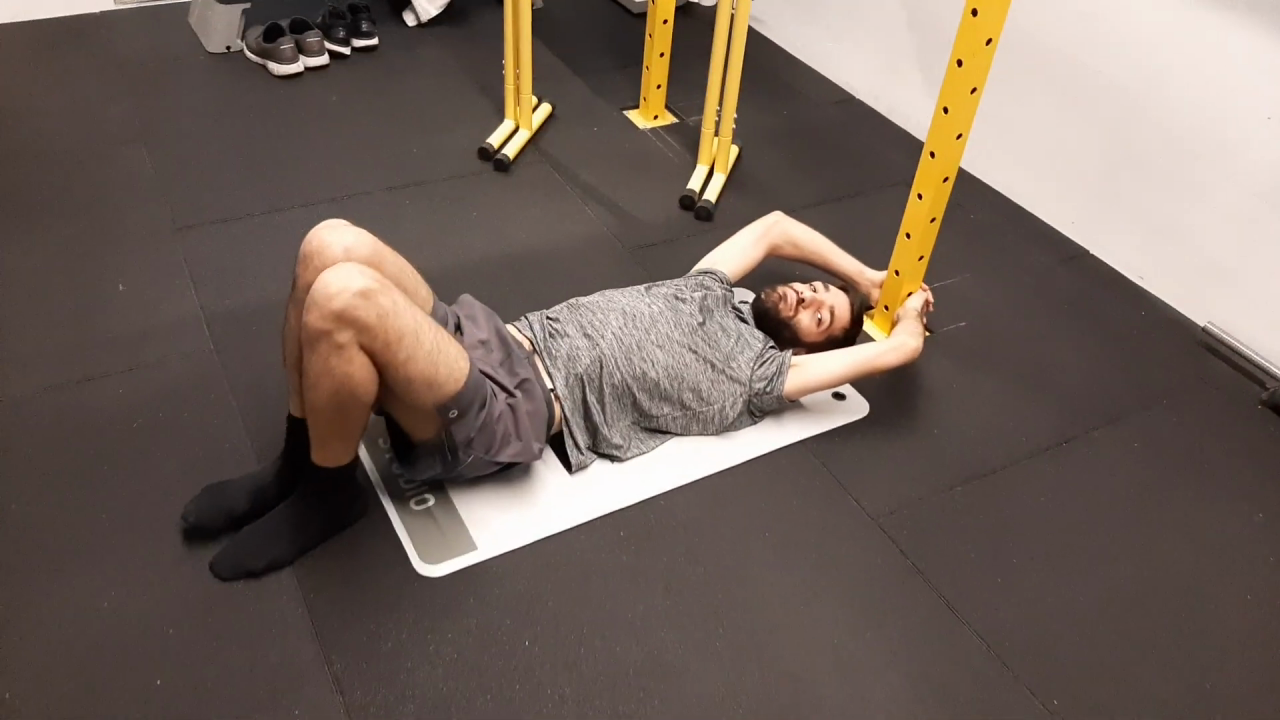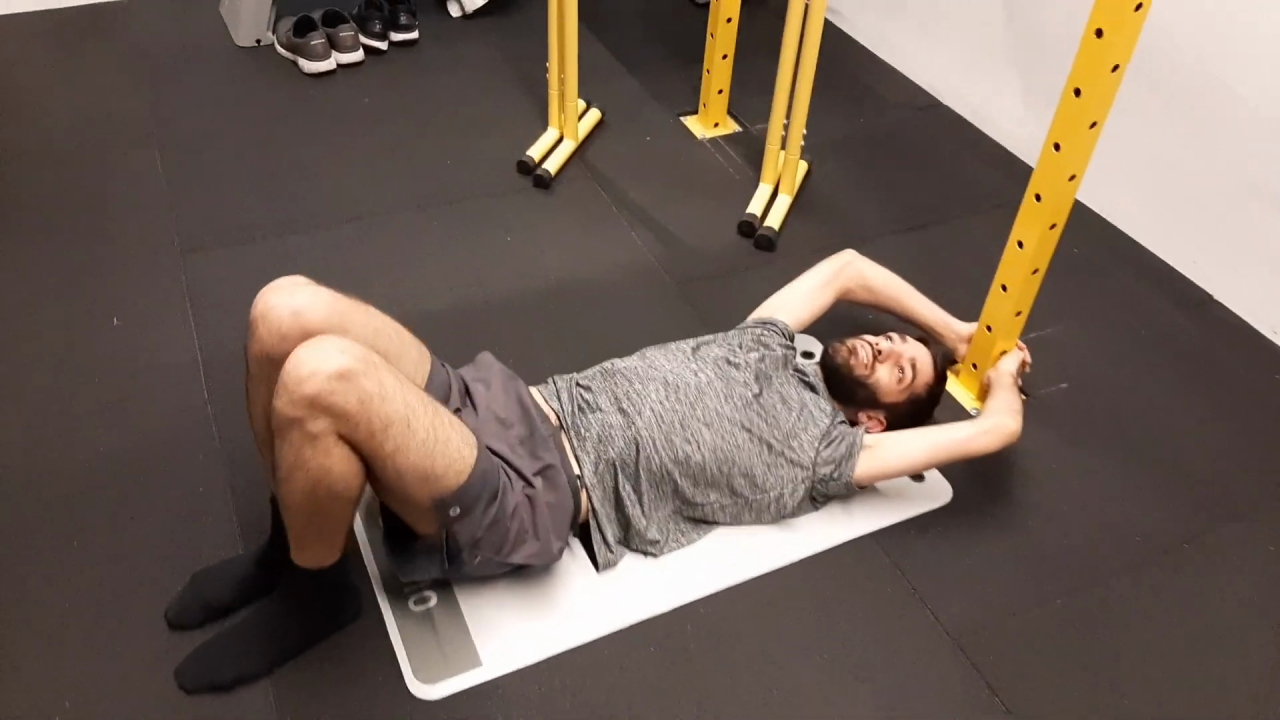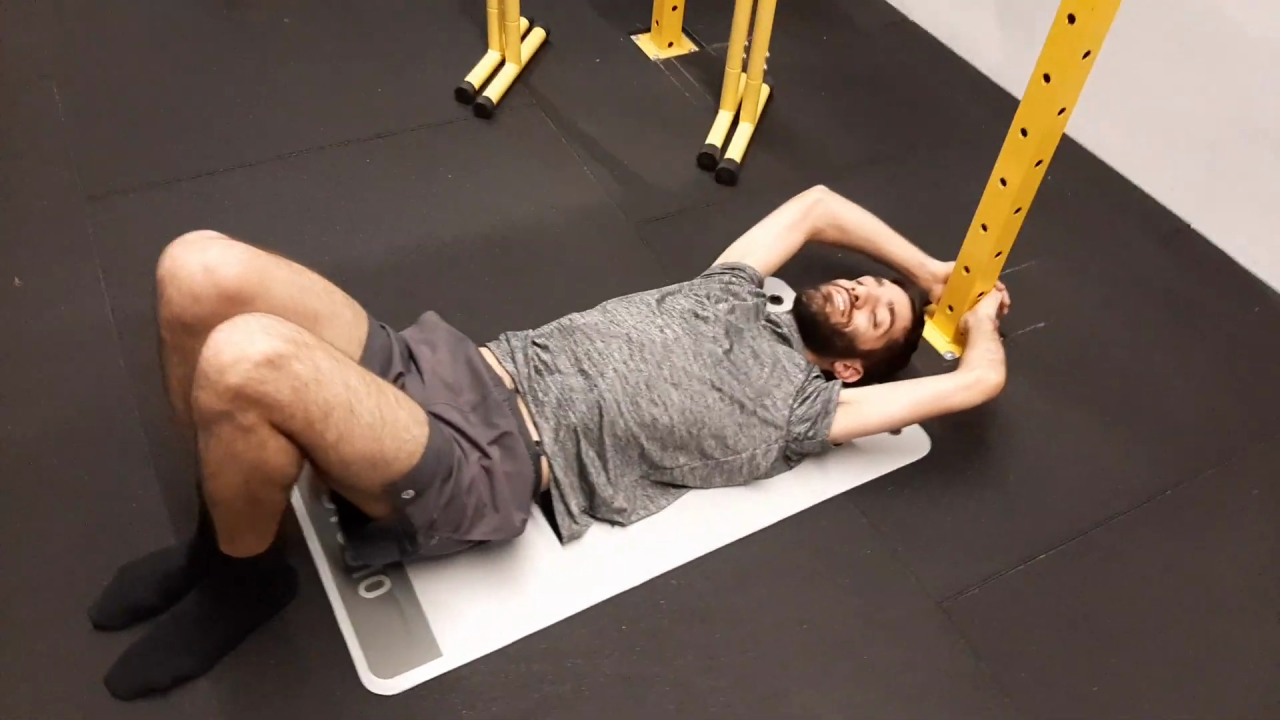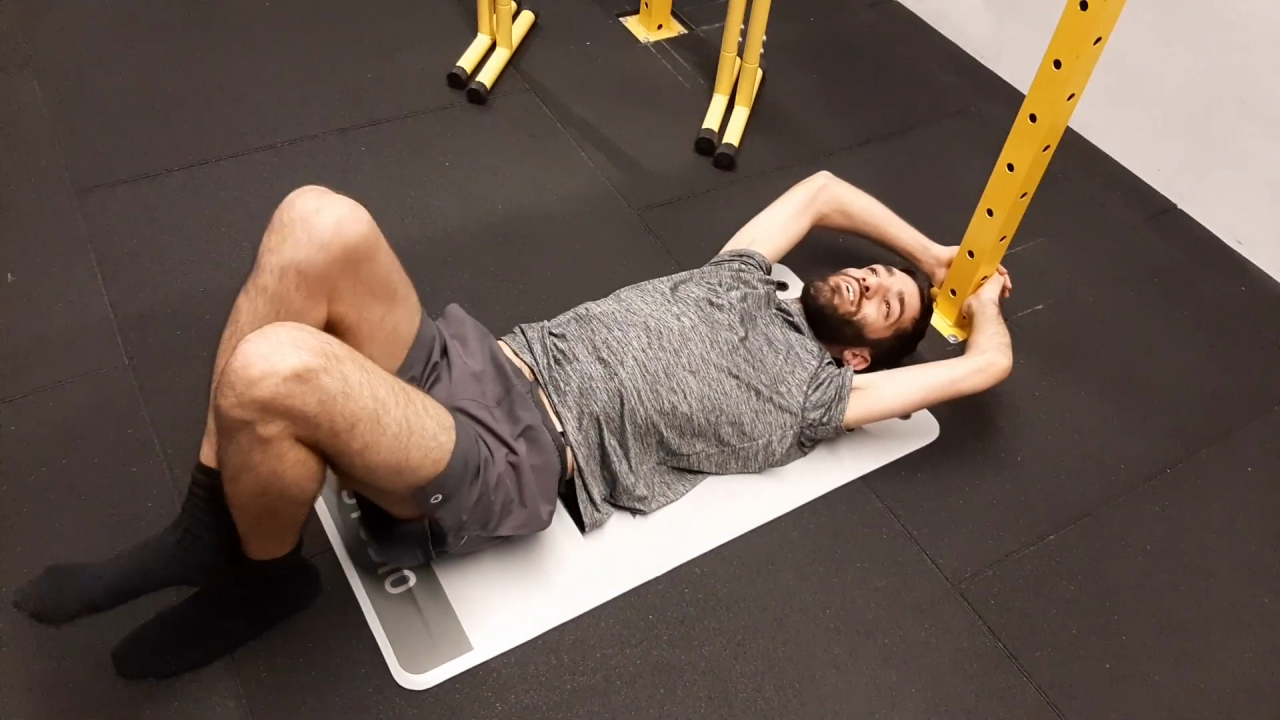
dt=0.7s
person 1, frame 1
left shoulder: (759, 376)
right shoulder: (711, 295)
left elbow: (898, 348)
right elbow: (774, 227)
right wrist: (870, 278)
left hip: (503, 414)
right hip: (497, 341)
left knee: (343, 298)
right knee: (334, 246)
left ankle: (327, 491)
right ankle: (297, 461)
person 1, frame 2
left shoulder: (828, 453)
right shoulder: (768, 349)
left elbow: (995, 428)
right elbow: (847, 266)
right wrist: (957, 329)
left hip: (527, 497)
right hip: (514, 407)
left knee: (322, 376)
right knee: (286, 312)
left ankle: (312, 592)
right ankle: (289, 545)
person 1, frame 3
left shoulder: (803, 406)
right shoulder: (737, 296)
left elbow: (975, 380)
right elbow: (819, 202)
right wrist: (933, 267)
left hip: (482, 466)
right hip: (461, 367)
left knee: (246, 361)
right knee: (200, 272)
left ankle: (242, 579)
right ankle: (224, 529)
person 1, frame 4
left shoulder: (815, 397)
right shoulder: (744, 284)
left elbow: (981, 365)
right elbow: (821, 188)
right wrist: (933, 251)
left hip: (507, 467)
right hip: (479, 368)
left knee: (274, 374)
right knee: (323, 226)
left ankle: (265, 579)
right ankle: (207, 526)
